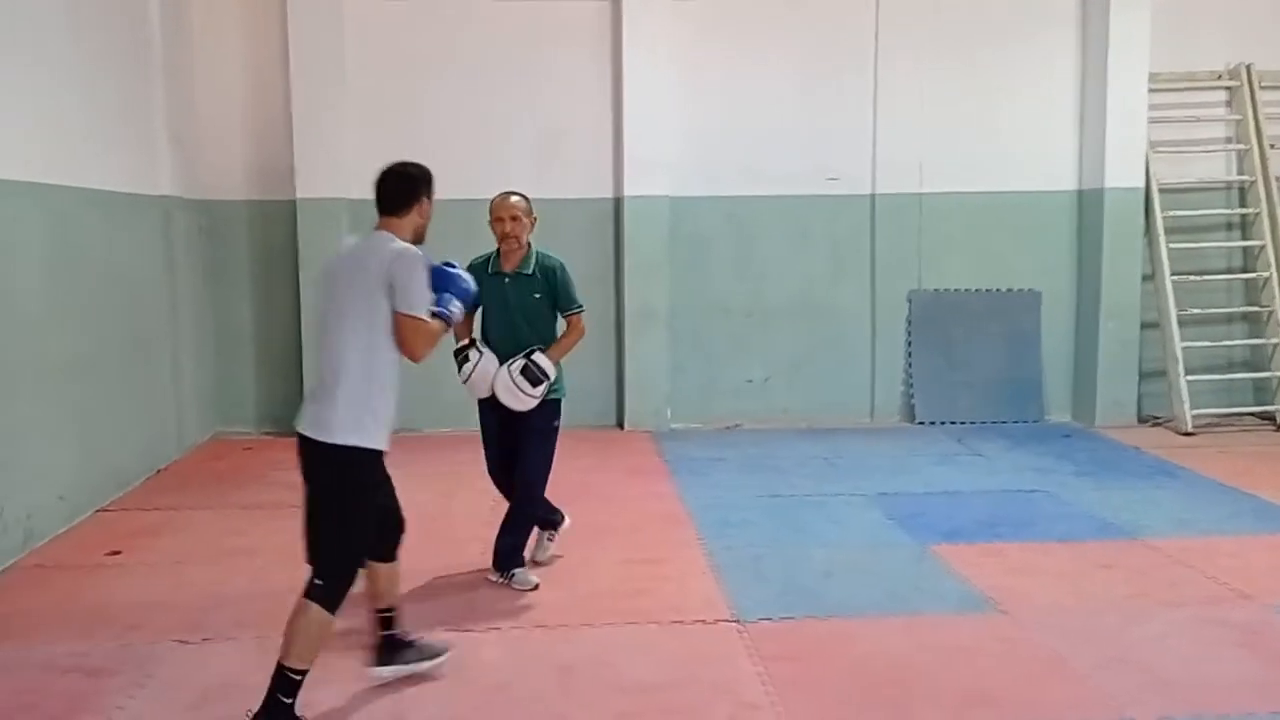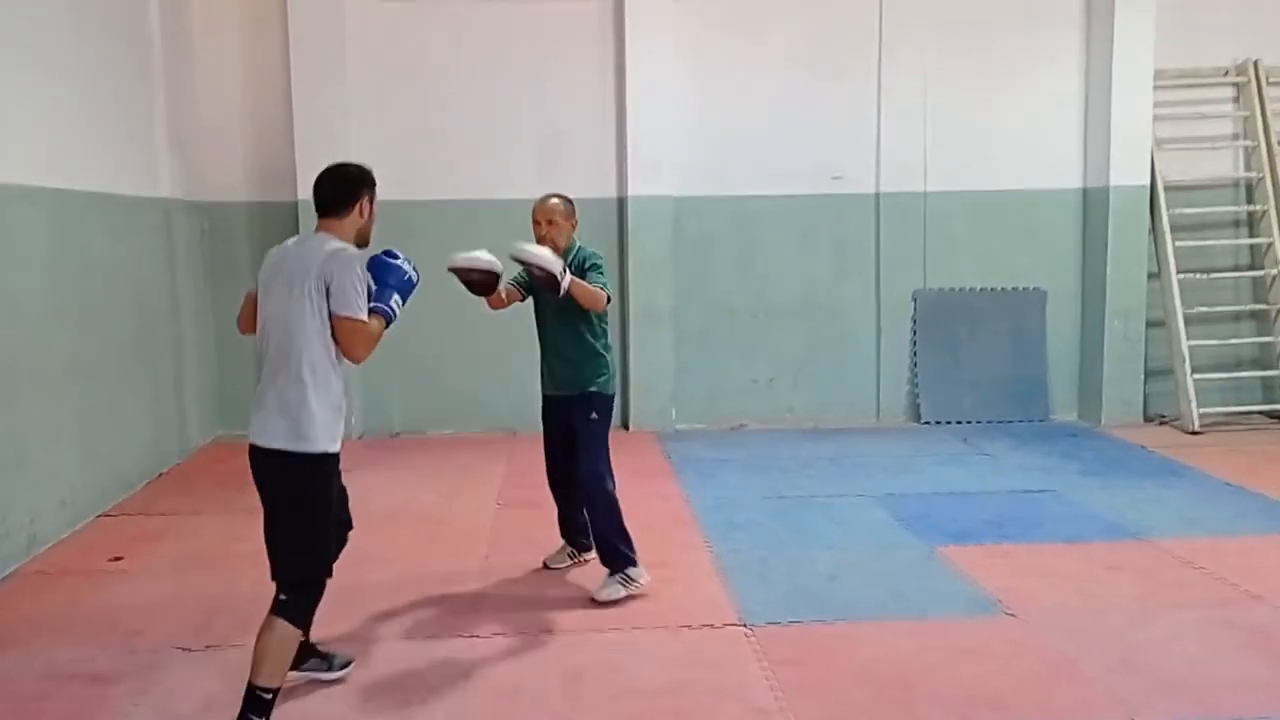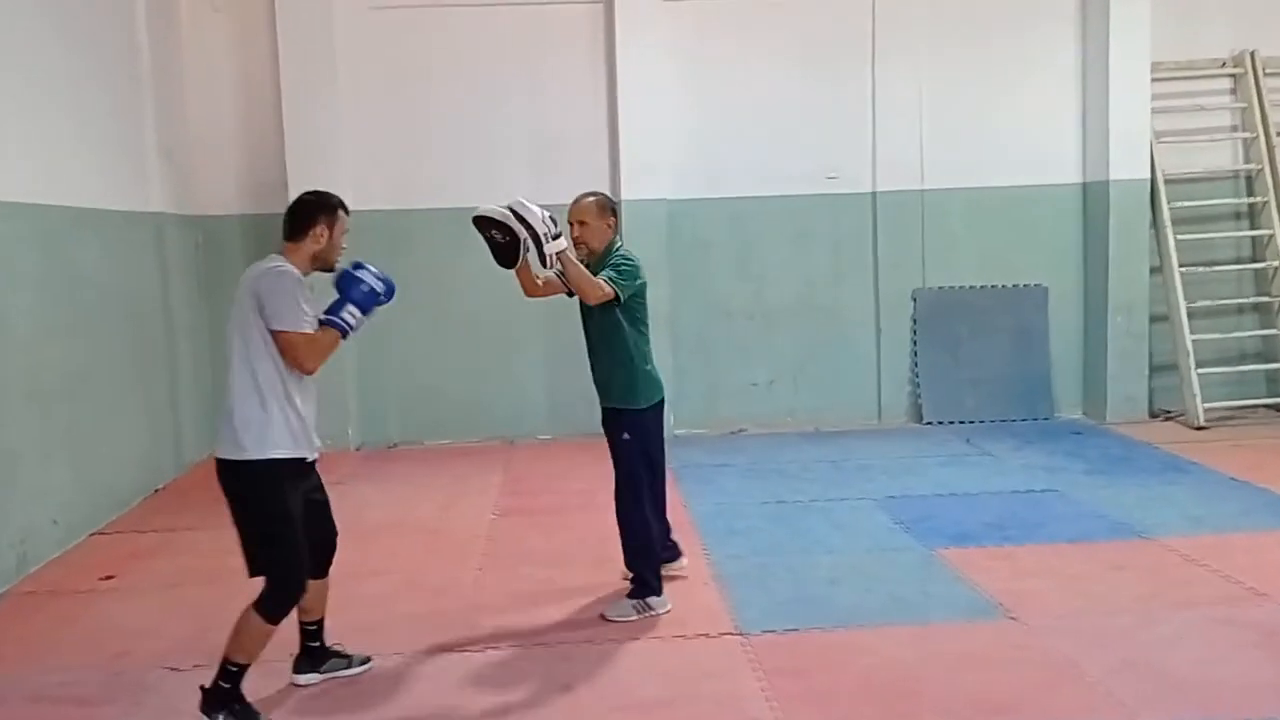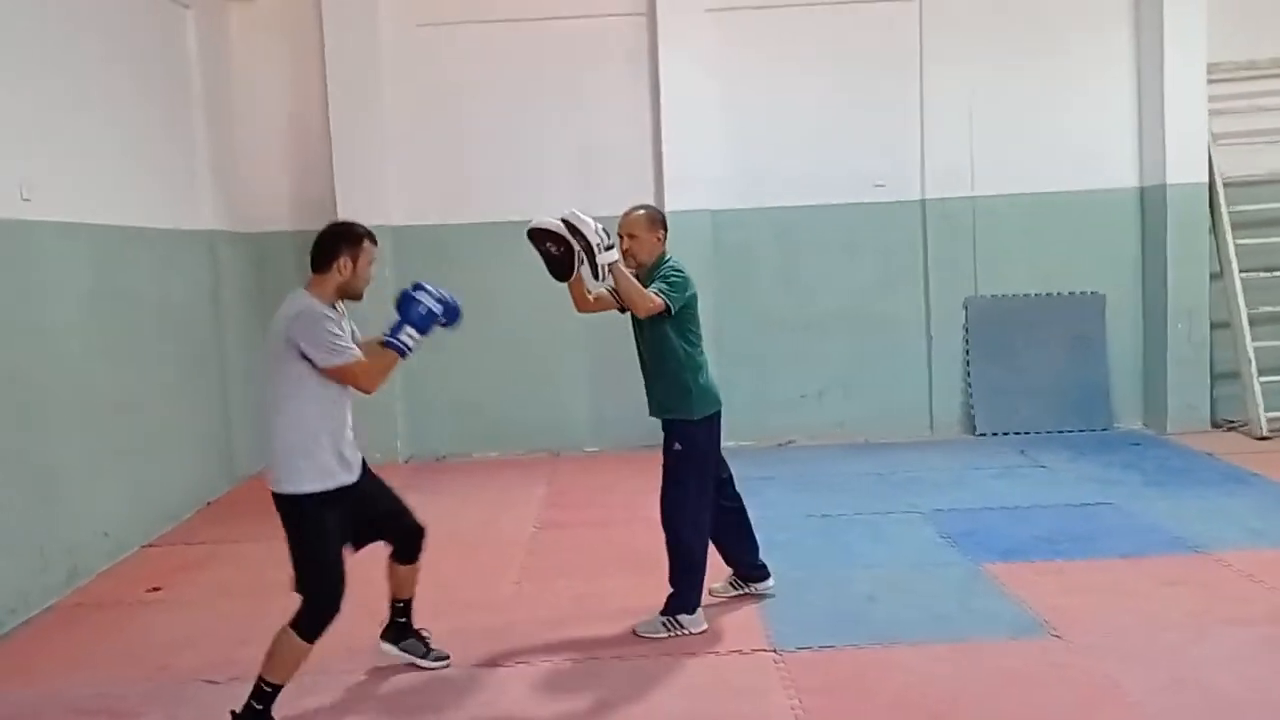
dt=0.5s
person 1, frame 1
left shoulder: (347, 256)
right shoulder: (404, 259)
right elbow: (416, 346)
right wrist: (451, 306)
left hip: (329, 431)
right hip: (349, 439)
left knee: (384, 530)
right knee: (333, 575)
left ankle: (391, 644)
person 1, frame 2
left shoulder: (280, 256)
right shoulder: (341, 260)
left elbow: (248, 322)
right elbow: (357, 346)
right wrist: (391, 296)
left hip: (274, 437)
right hip: (302, 444)
left knee: (331, 534)
right knee: (302, 584)
left ankle: (299, 651)
person 1, frame 3
left shoulder: (284, 279)
right shoulder: (277, 277)
left elbow: (305, 347)
right elbow: (306, 358)
left wrist: (348, 305)
right wrist: (351, 307)
left hip: (290, 452)
right hip: (257, 459)
left knee: (320, 550)
right knee: (286, 583)
left ankle: (313, 653)
person 1, frame 4
left shoulder: (330, 310)
right shoulder: (306, 317)
left elbow: (362, 357)
right elbow: (366, 378)
left wrist: (418, 318)
right wrist: (412, 326)
left hip: (346, 470)
right hip: (308, 487)
left knee: (410, 535)
right knee: (322, 604)
left ankle: (400, 630)
person 2, frame 1
left shoulder: (552, 268)
right shoulder: (478, 269)
left elbow: (577, 326)
right elbow: (465, 318)
left wrist: (545, 362)
right wrist: (465, 347)
left hip: (541, 391)
right hip: (495, 389)
left knee: (530, 475)
right knee: (503, 471)
left ankle: (508, 562)
right ankle: (550, 520)
person 2, frame 2
left shoulder: (589, 261)
right shoulder: (536, 268)
left elbow: (599, 302)
right elbow: (501, 300)
left wrist: (563, 278)
left hip: (592, 386)
right hip: (554, 388)
left knee: (593, 474)
right knee: (560, 473)
left ankle: (625, 567)
right ankle: (578, 543)
person 2, frame 3
left shoulder: (625, 265)
right shoulder: (582, 265)
left elbow: (594, 295)
right elbow: (535, 288)
left wrist: (562, 249)
right wrist: (519, 254)
left hip: (636, 398)
right hip: (619, 396)
left knee: (633, 491)
right knee: (641, 481)
left ankle: (649, 593)
right ankle: (663, 552)
person 2, frame 4
left shoulder: (674, 276)
right shoulder: (636, 279)
left elbow: (644, 306)
right elbow: (587, 304)
left wrist: (611, 262)
right wrist: (571, 267)
left hip: (692, 410)
right hip: (687, 408)
left knee: (681, 507)
right knee: (717, 492)
left ankle: (684, 611)
right ankle: (752, 573)
